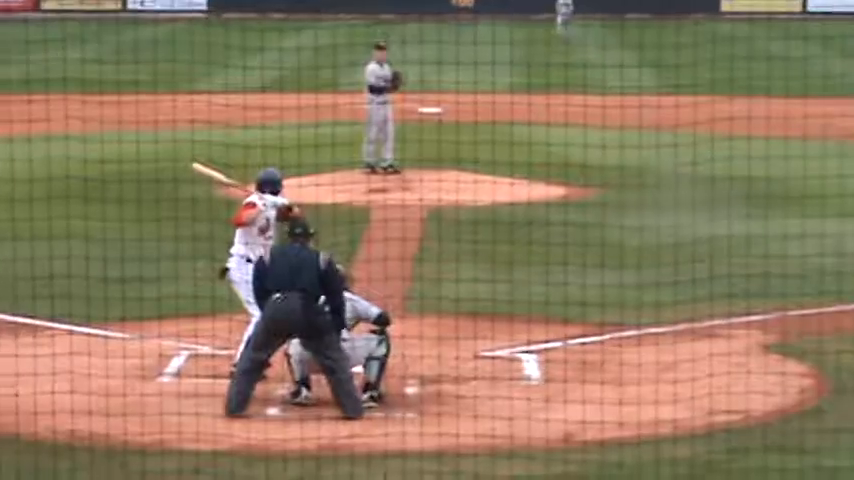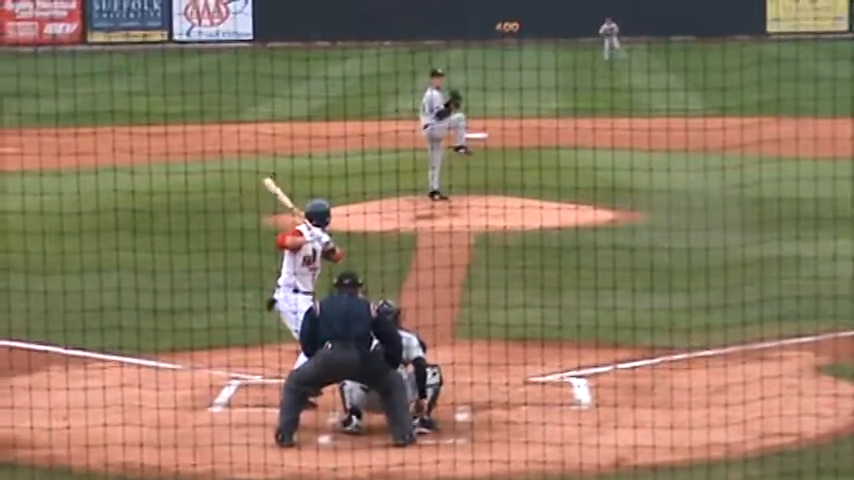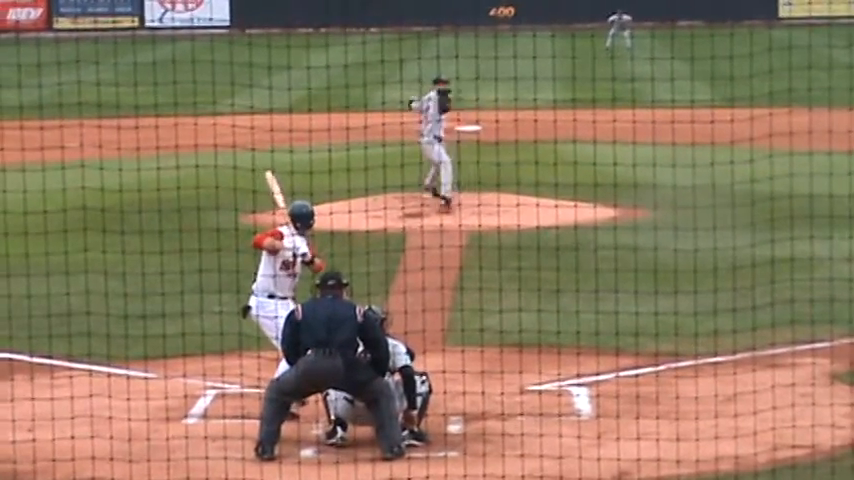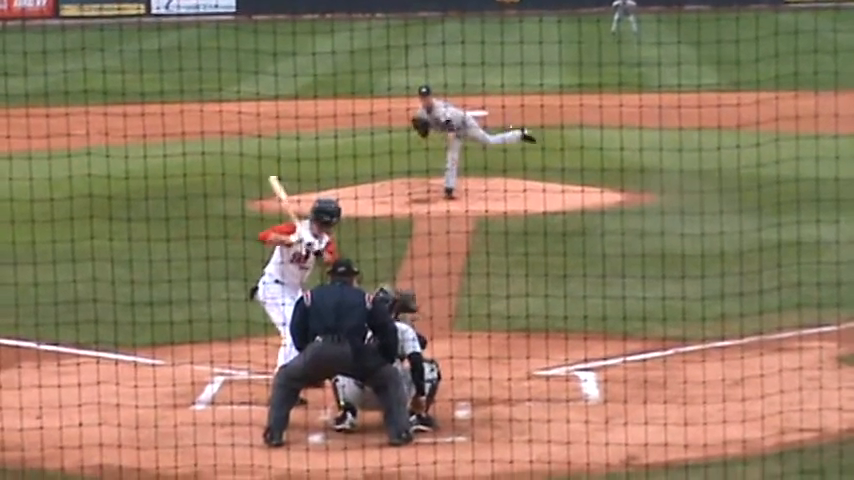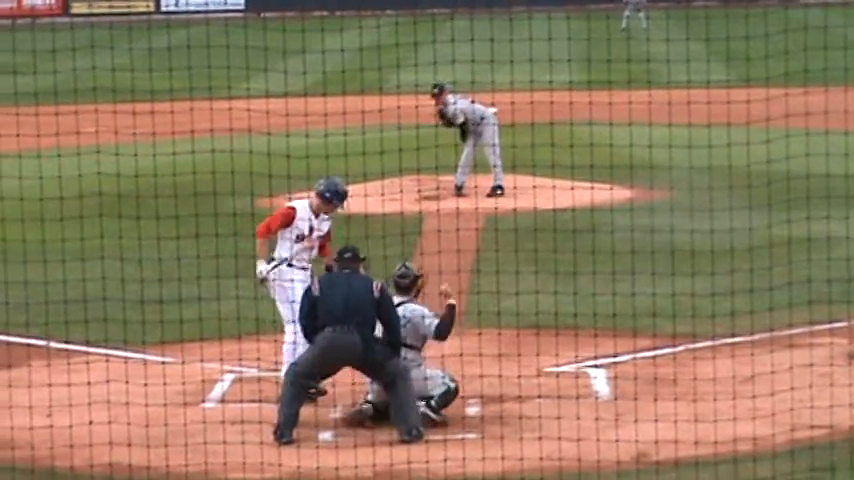
dt=0.7s
person 1, frame 1
left shoulder: (271, 206)
right shoulder: (253, 204)
left elbow: (295, 215)
right elbow: (238, 221)
left wrist: (285, 205)
right wrist: (263, 206)
left hip: (256, 267)
right hip: (244, 268)
right knee: (261, 315)
person 1, frame 2
left shoulder: (318, 237)
right shoulder: (300, 233)
left elbow: (338, 257)
right elbow: (281, 242)
left wrist: (328, 244)
right wrist: (309, 238)
left hip: (303, 298)
right hip: (291, 298)
person 1, frame 3
left shoulder: (302, 242)
right shoulder: (280, 235)
left elbow: (318, 267)
right elbow: (258, 241)
left wrist: (309, 256)
right wrist: (287, 245)
left hip: (285, 303)
right hip: (267, 304)
person 1, frame 4
left shoulder: (326, 240)
right shoulder: (296, 229)
left elbow: (331, 260)
right elbow: (265, 236)
left wrist: (316, 249)
right wrist: (292, 239)
left hip: (294, 291)
right hip: (274, 288)
person 1, frame 5
left shoulder: (325, 221)
right shoulder: (293, 211)
left elbow: (324, 247)
right elbow: (262, 230)
right wrist: (262, 263)
left hip: (305, 275)
right hip: (285, 274)
right knee: (296, 329)
person 2, frame 1
left shoulder: (268, 258)
right shoulder: (322, 259)
left elbow: (259, 292)
right elbow: (336, 295)
right wrist: (337, 326)
left hip: (275, 310)
right hip: (307, 312)
left knee: (253, 356)
right knee: (333, 357)
left ankle: (234, 405)
right ankle: (352, 407)
person 2, frame 2
left shoulder: (318, 307)
right shoulder: (370, 308)
left elbow: (306, 342)
right elbow: (393, 341)
right wrist: (390, 366)
left hip: (327, 358)
right hip: (360, 359)
left knee: (295, 383)
right knee: (393, 384)
left ankle: (284, 435)
right ankle: (404, 435)
person 2, frame 3
left shoulder: (299, 311)
right shoulder: (357, 312)
left elbow: (288, 348)
right elbow: (379, 347)
right wrist: (378, 374)
left hip: (310, 366)
right hip: (345, 366)
left knee: (276, 393)
right knee: (381, 394)
left ankle: (265, 448)
right ankle: (392, 447)
person 2, frame 4
left shoulder: (309, 297)
right shoulder: (366, 299)
left elbow: (298, 334)
right elbow: (388, 334)
right wrist: (386, 360)
left hip: (319, 352)
right hip: (354, 353)
left knee: (284, 379)
right knee: (390, 379)
left ankle: (274, 433)
right ankle: (399, 432)
person 2, frame 5
left shoulder: (317, 285)
right shoulder: (374, 286)
left elbow: (307, 324)
right elbow: (392, 323)
right wrist: (393, 353)
left hip: (328, 341)
right hip: (363, 343)
left knee: (295, 377)
right knee: (398, 376)
left ankle: (284, 431)
right ankle: (410, 429)
person 3, frame 1
right shoulder: (352, 298)
right elbow: (383, 319)
left hip: (310, 357)
right hip: (343, 352)
left knee: (294, 345)
right knee: (380, 340)
left ankle: (302, 389)
right ankle: (370, 392)
person 3, frame 2
right shoulder: (407, 337)
right elbow: (420, 366)
right wrist: (422, 397)
left hip: (367, 399)
right knee: (433, 372)
left ankle: (353, 417)
right ankle: (421, 419)
person 3, frame 3
right shoulder: (394, 345)
right elbow: (407, 375)
right wrist: (411, 409)
left hip: (352, 412)
right knee: (421, 380)
left ankle: (338, 429)
right ankle: (411, 430)
person 3, frame 4
right shoulder: (404, 329)
right elbow: (416, 361)
right wrist: (420, 394)
left hip: (359, 395)
left knee: (339, 374)
right knee: (431, 367)
left ankle: (347, 414)
right ankle: (418, 416)
person 3, frame 5
right shoulder: (418, 311)
right elbow: (442, 333)
right wrist: (450, 302)
right hip: (409, 378)
left knee: (380, 409)
right knee: (450, 386)
left ankle: (368, 408)
right ankle: (429, 405)
person 4, frame 1
left shoulder: (387, 67)
right shoulder: (371, 68)
right elbow: (372, 88)
left wrist: (393, 85)
right wrist: (386, 87)
left hip: (387, 104)
right hip: (375, 105)
left knee: (388, 134)
right knee: (372, 135)
left ankle: (387, 163)
right ankle: (369, 163)
person 4, frame 2
left shoulder: (431, 93)
right shoulder: (434, 94)
left elbow: (439, 110)
right elbow: (441, 114)
left wrist: (449, 103)
right wrist: (453, 106)
left hip: (431, 130)
right hip: (434, 128)
left knee: (436, 163)
right knee: (460, 117)
left ankle: (434, 191)
right ankle: (460, 146)
person 4, frame 3
left shoulder: (426, 99)
right shoulder: (435, 96)
left elbow: (412, 105)
right elbow: (441, 92)
left wrist: (414, 101)
left hip: (435, 140)
right hip: (431, 141)
left knee: (438, 164)
right knee: (446, 164)
left ankle: (429, 184)
right ankle: (445, 198)
person 4, frame 4
left shoulder: (440, 109)
right shoulder: (421, 113)
left elbow: (448, 123)
right elbow: (423, 132)
left wrist: (451, 132)
right wrist: (420, 127)
left hip: (466, 125)
right hip: (455, 133)
left knee: (491, 141)
right knee: (452, 160)
left ankle: (520, 134)
right ankle: (449, 189)
person 4, frame 5
left shoulder: (453, 107)
right shoulder: (447, 104)
left elbow: (463, 127)
right elbow: (450, 124)
left wrist: (464, 140)
right wrist: (443, 118)
left hip: (486, 121)
right hip: (473, 125)
left knee: (492, 152)
right knee: (467, 153)
left ankle: (499, 186)
right ankle: (459, 185)
